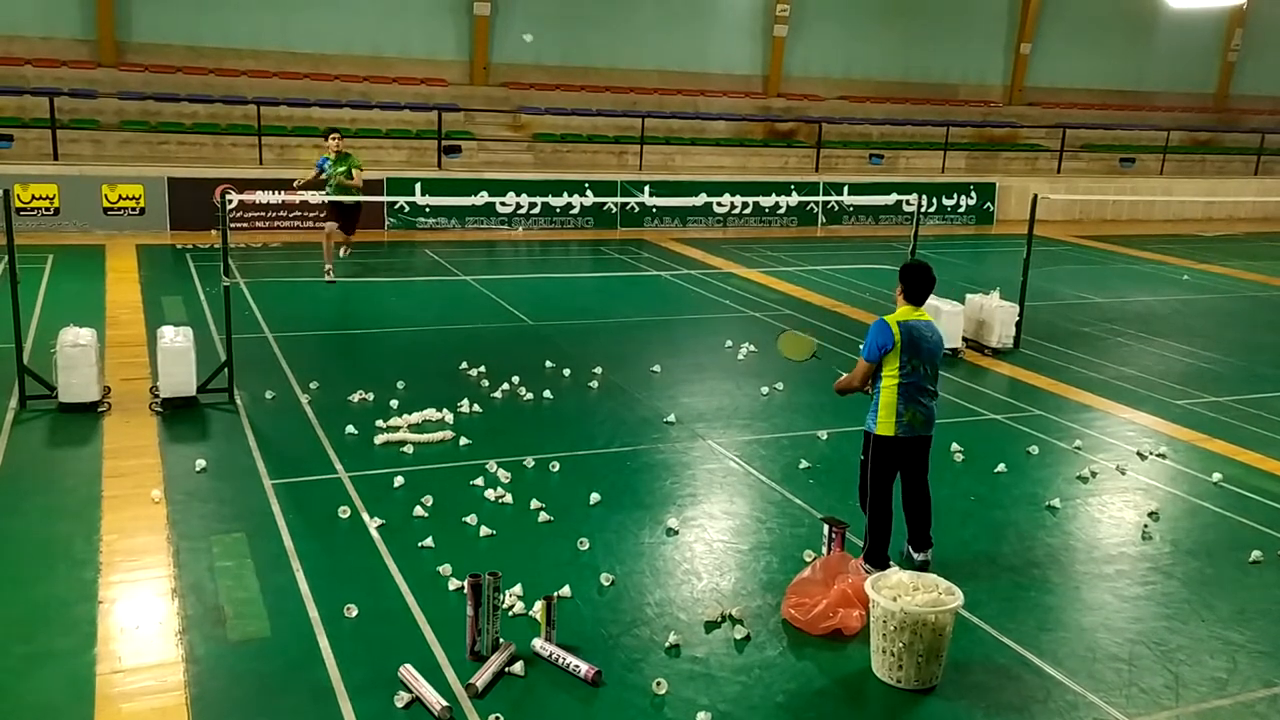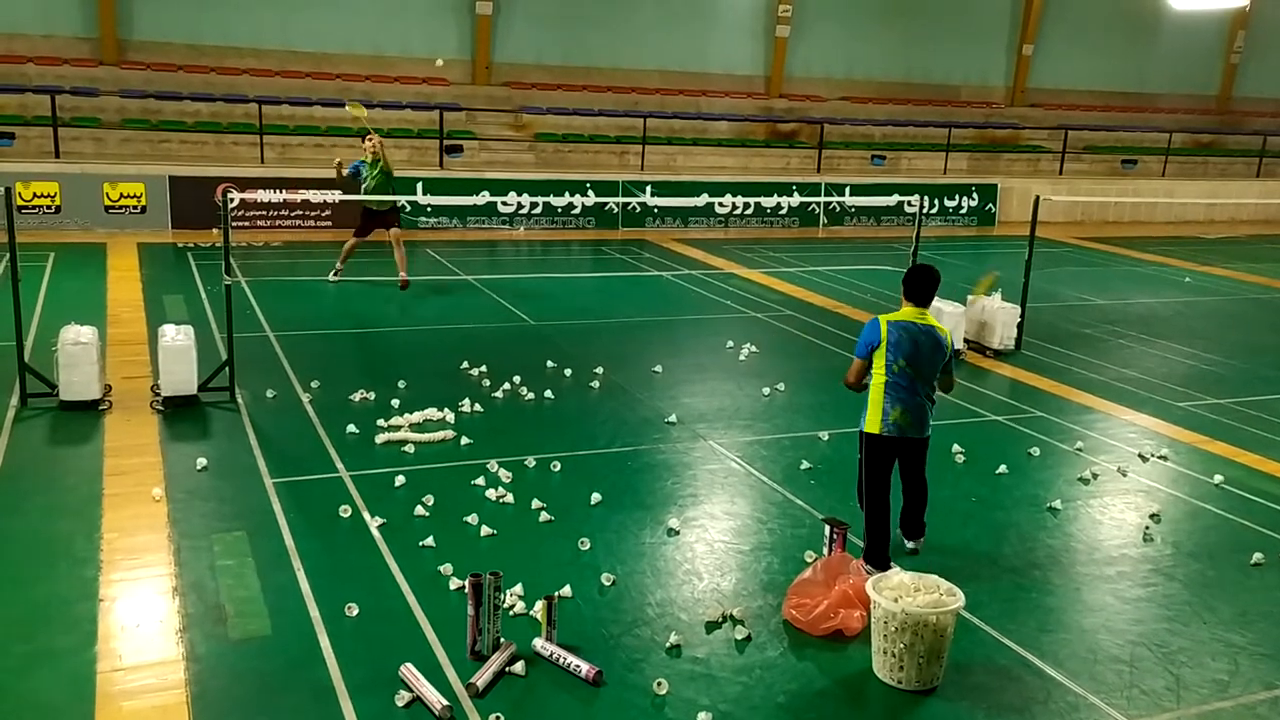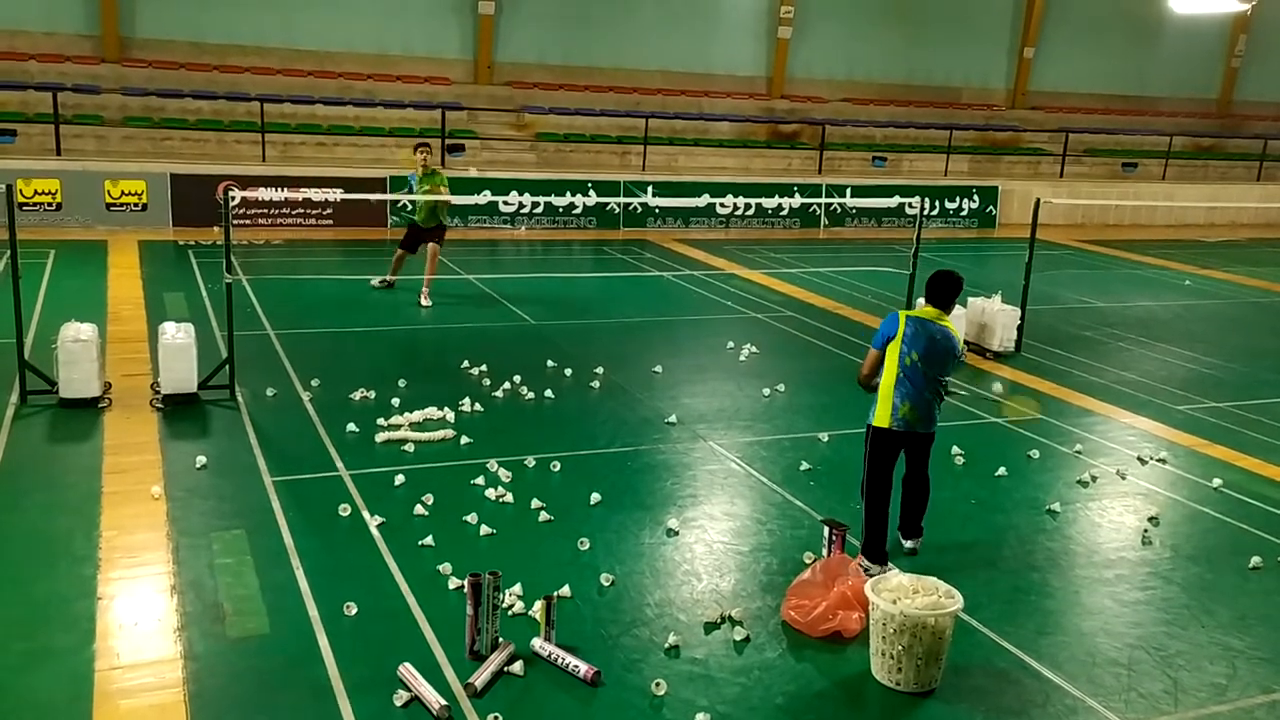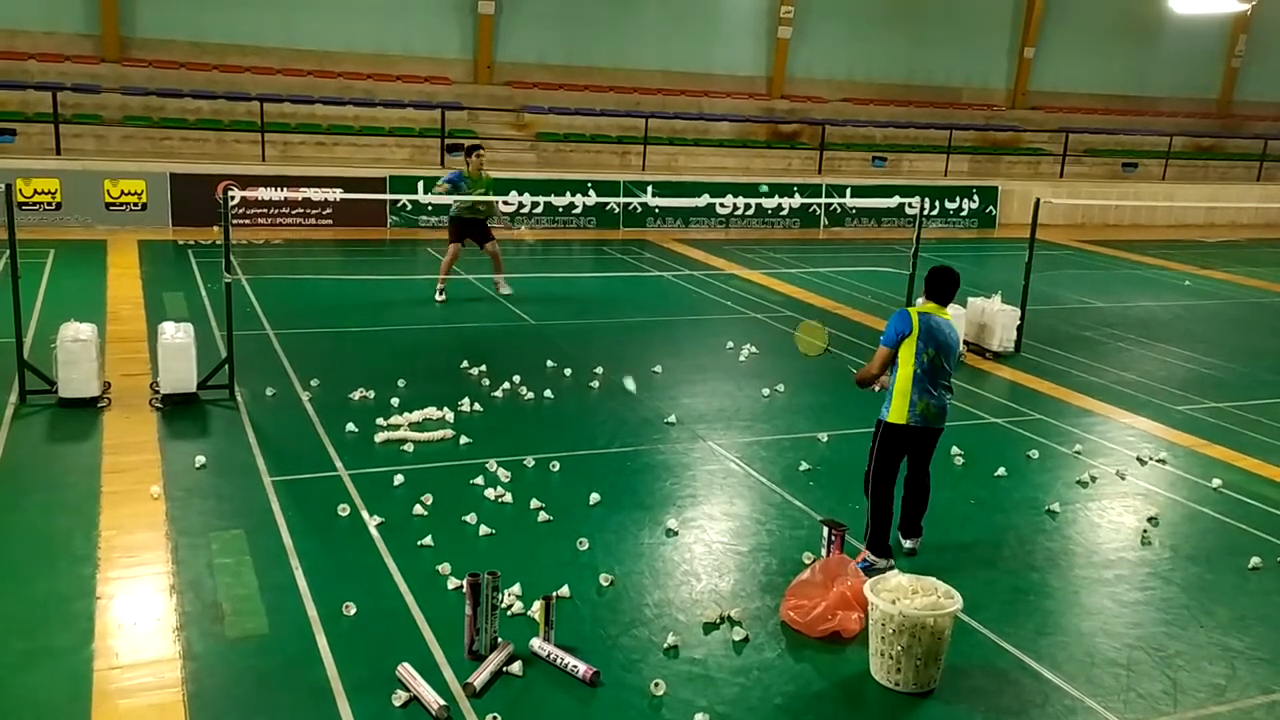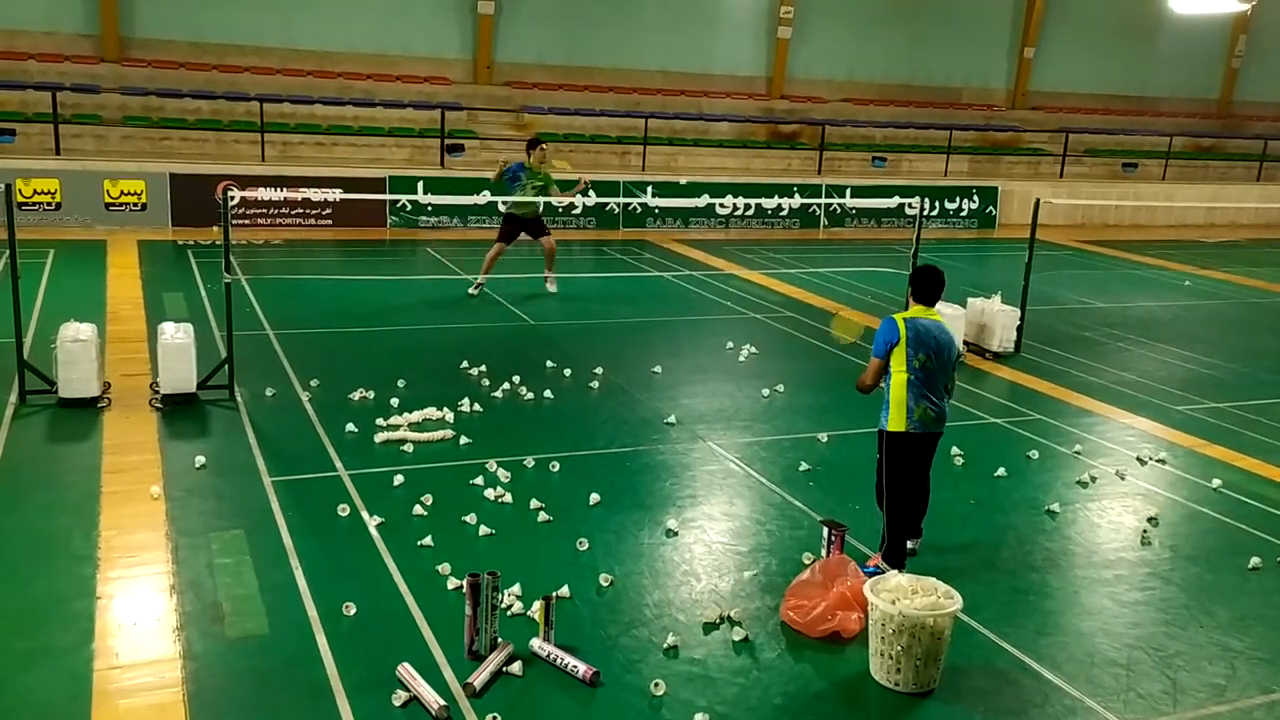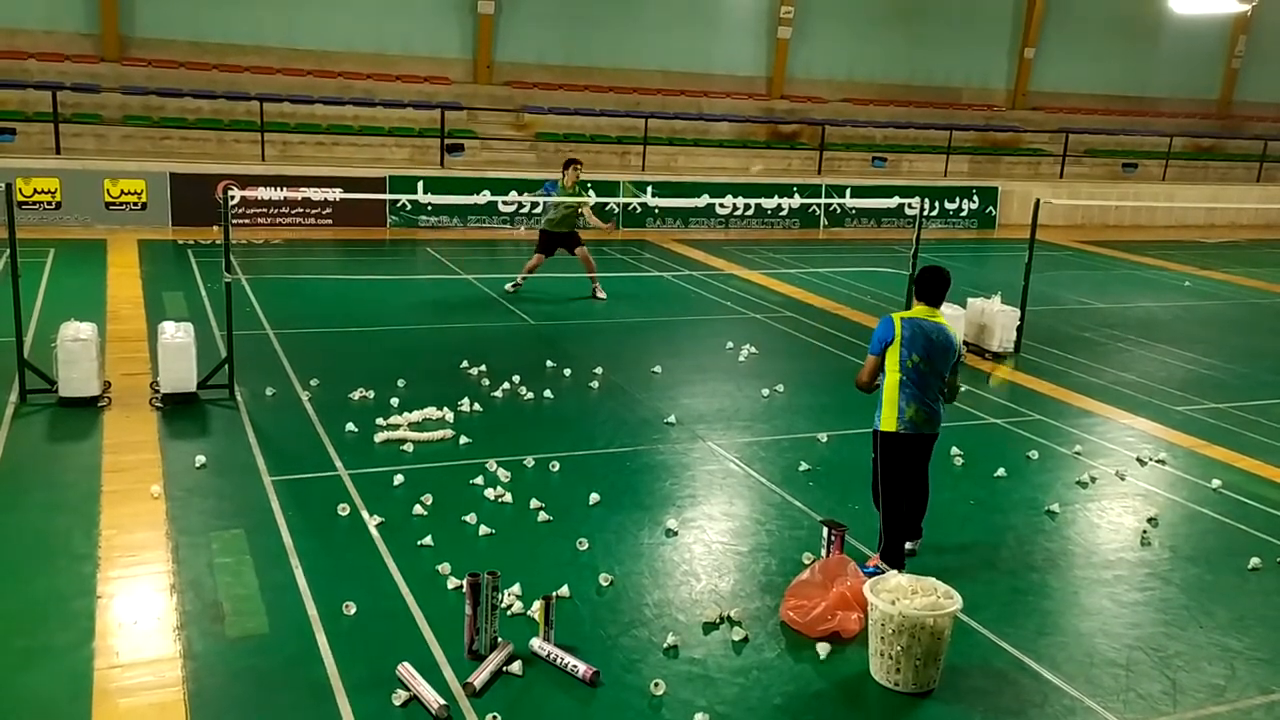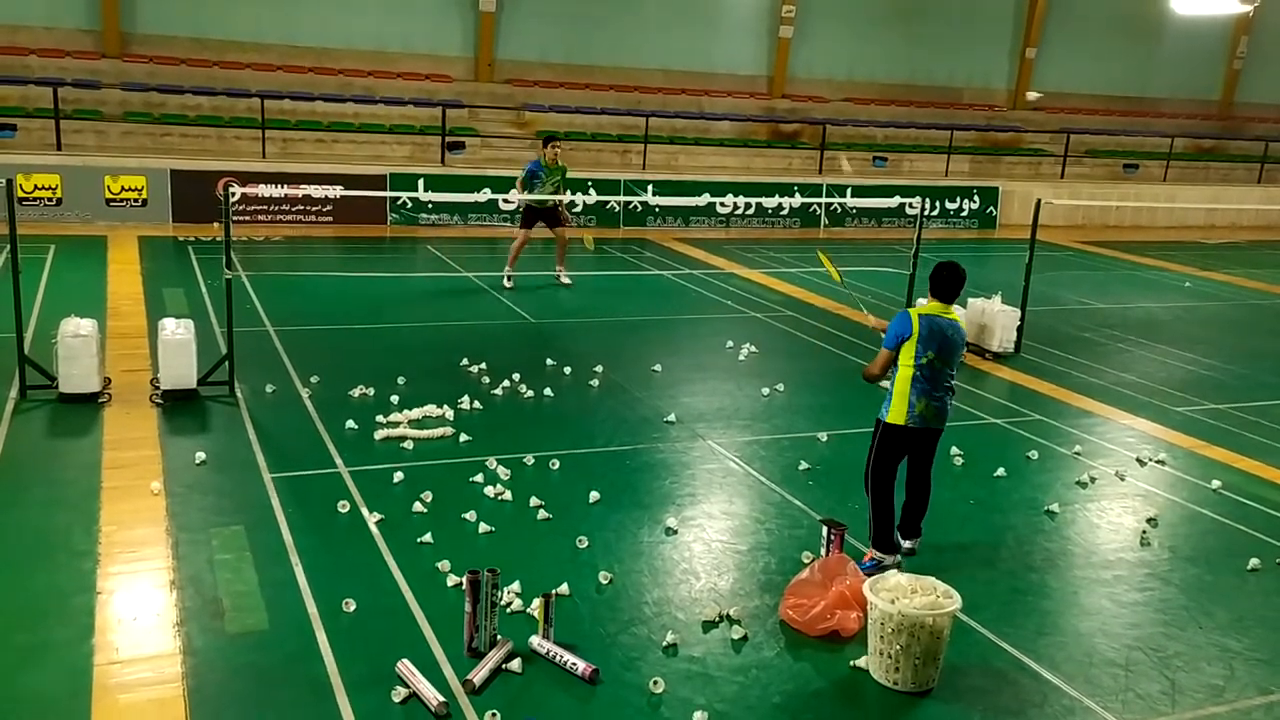
dt=0.3s
person 1, frame 1
left shoulder: (885, 327)
right shoulder: (934, 331)
left elbow: (858, 381)
left wrist: (841, 385)
left hip: (887, 427)
right hip: (923, 425)
left knee: (875, 494)
right knee: (917, 486)
left ankle: (876, 564)
right ankle: (920, 550)
person 1, frame 2
left shoulder: (880, 326)
right shoulder: (943, 337)
left elbow: (853, 379)
right elbow: (947, 385)
left wrist: (865, 383)
left hip: (881, 425)
right hip: (918, 426)
left knee: (875, 493)
right knee: (914, 480)
left ankle: (877, 563)
right ankle: (913, 535)
person 1, frame 3
left shoulder: (898, 320)
right shoulder: (953, 341)
left elbow: (866, 372)
left wrist: (872, 385)
left hip: (888, 419)
right hip: (925, 422)
left knee: (876, 487)
right knee: (917, 477)
left ankle: (874, 560)
right ankle: (911, 535)
person 1, frame 4
left shoulder: (906, 317)
right shoulder: (952, 333)
left elbow: (875, 369)
left wrist: (861, 380)
left hip: (901, 415)
right hip: (935, 417)
left knee: (879, 480)
right knee: (918, 475)
left ankle: (878, 554)
right ankle: (911, 535)
person 1, frame 5
left shoulder: (894, 325)
right shoulder: (947, 334)
left elbow: (870, 380)
left wrist: (861, 386)
left hip: (900, 423)
right hip: (934, 422)
left knee: (891, 489)
right knee: (919, 479)
left ankle: (892, 560)
right ankle: (911, 536)
person 1, frame 6
left shoulder: (892, 324)
right shoulder: (950, 337)
left elbow: (866, 378)
left wrist: (866, 385)
left hip: (895, 422)
right hip: (930, 423)
left knee: (888, 490)
right knee: (917, 479)
left ankle: (890, 560)
right ankle: (910, 537)
person 1, frame 7
left shoulder: (908, 318)
right shoulder: (958, 330)
left elbow: (878, 370)
left wrist: (867, 372)
right wrist: (890, 331)
left hip: (901, 415)
right hip: (936, 417)
left knee: (879, 479)
right knee: (920, 477)
left ankle: (884, 551)
right ankle: (909, 535)
